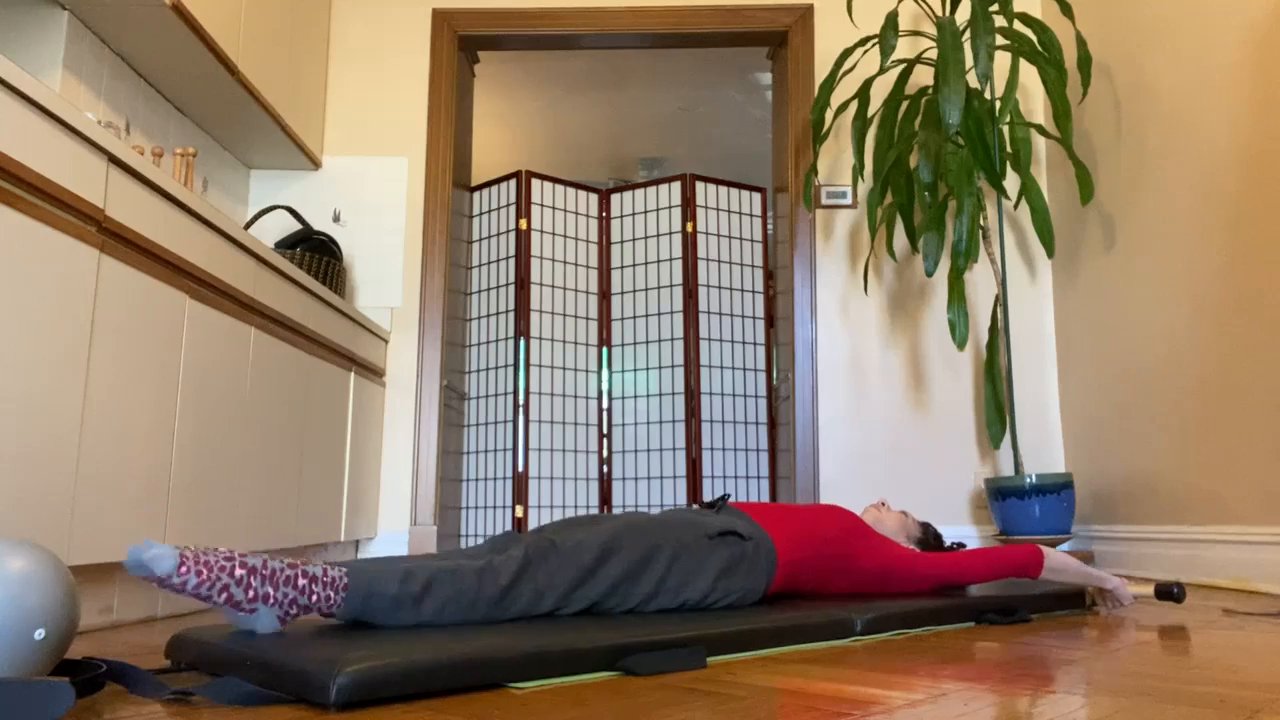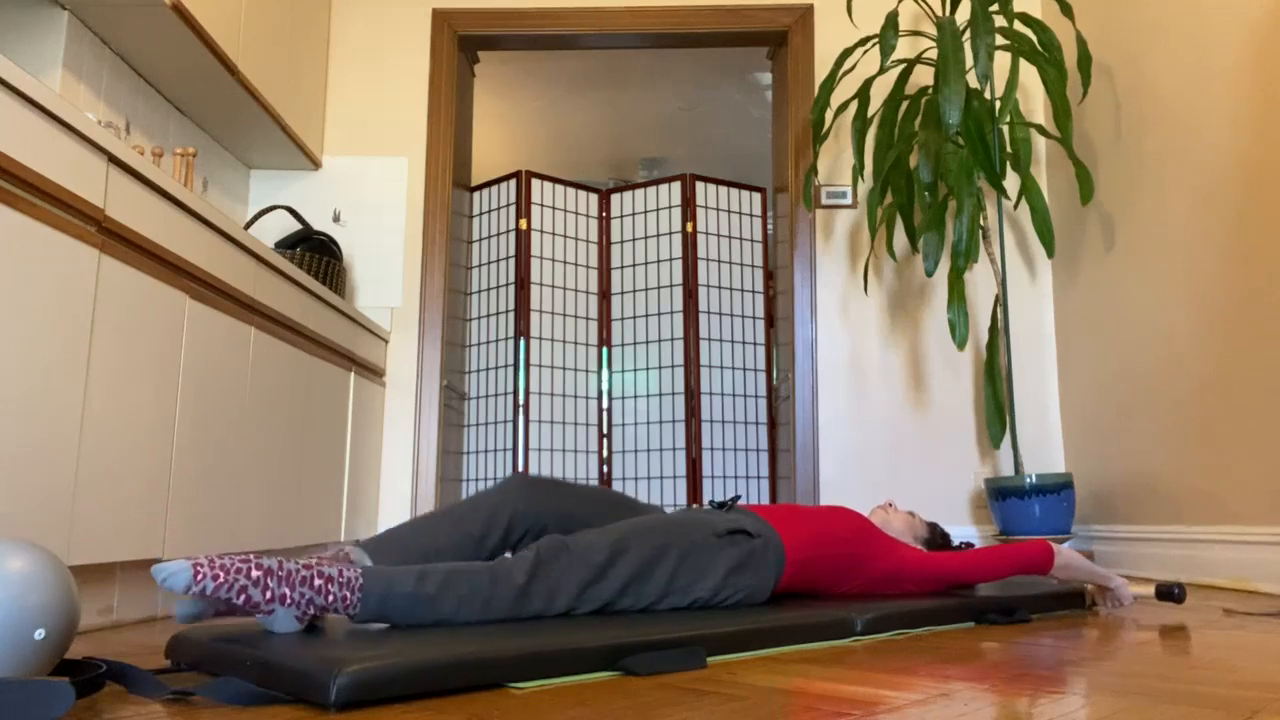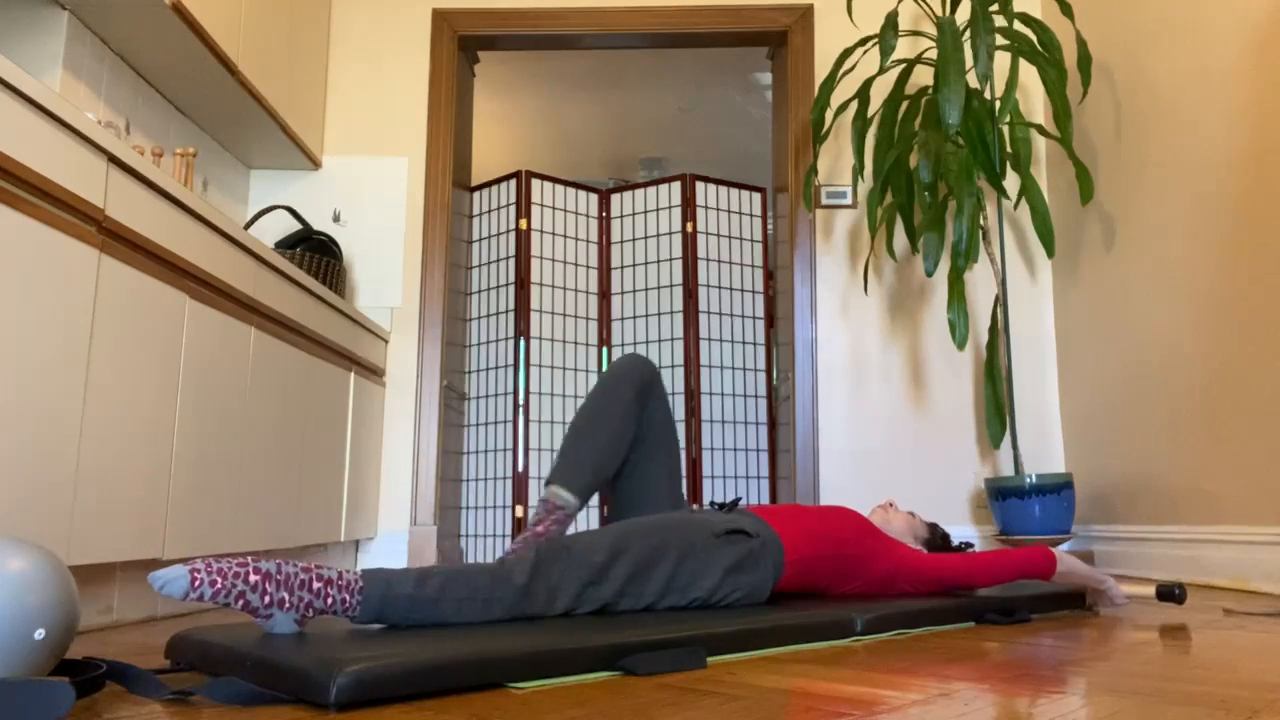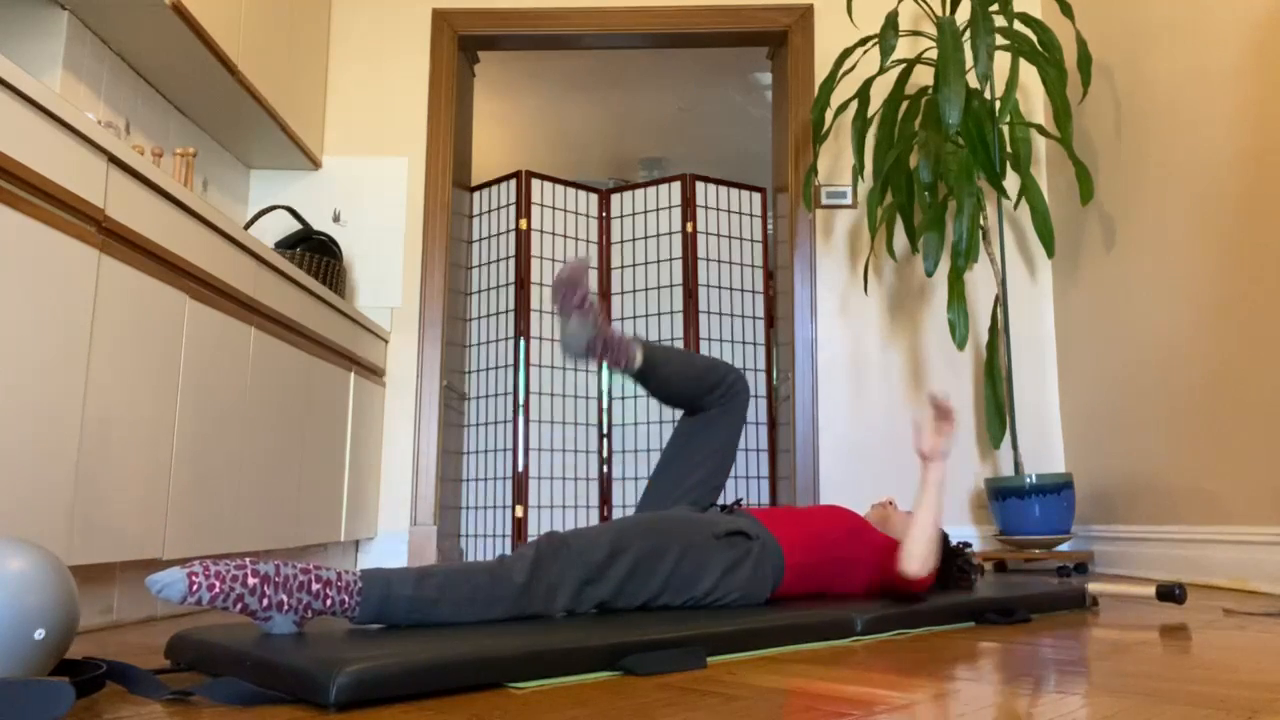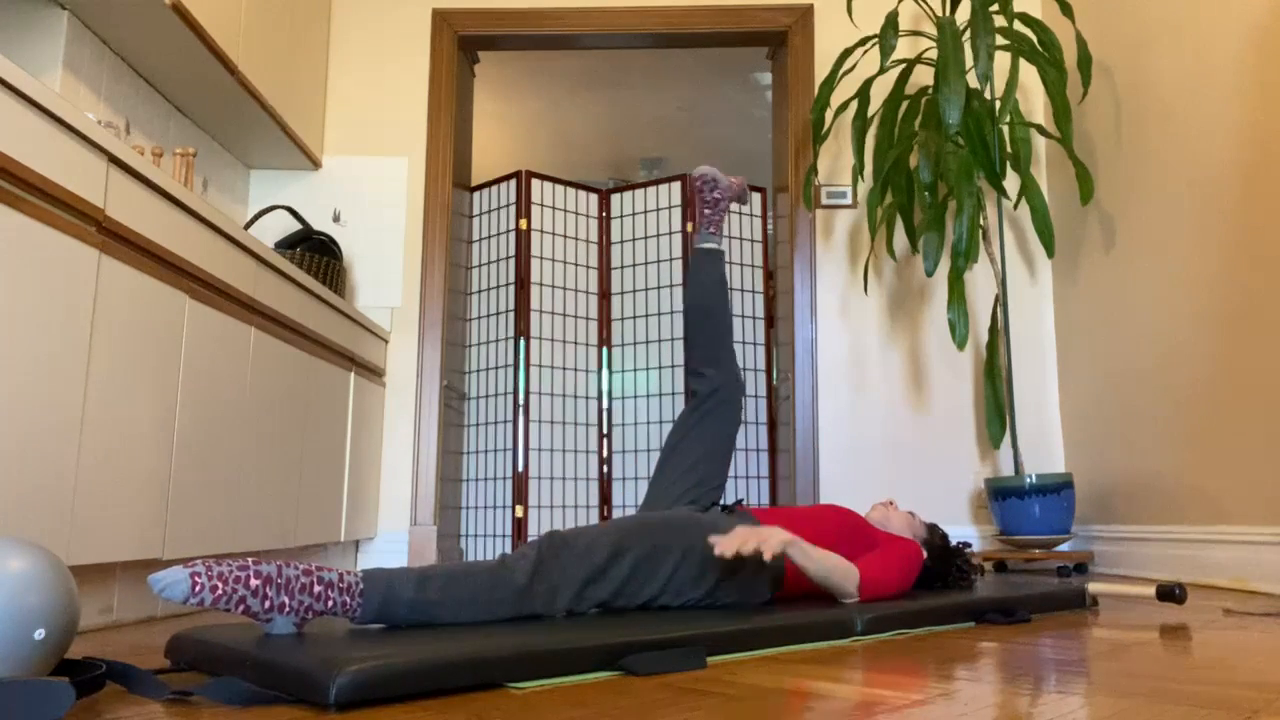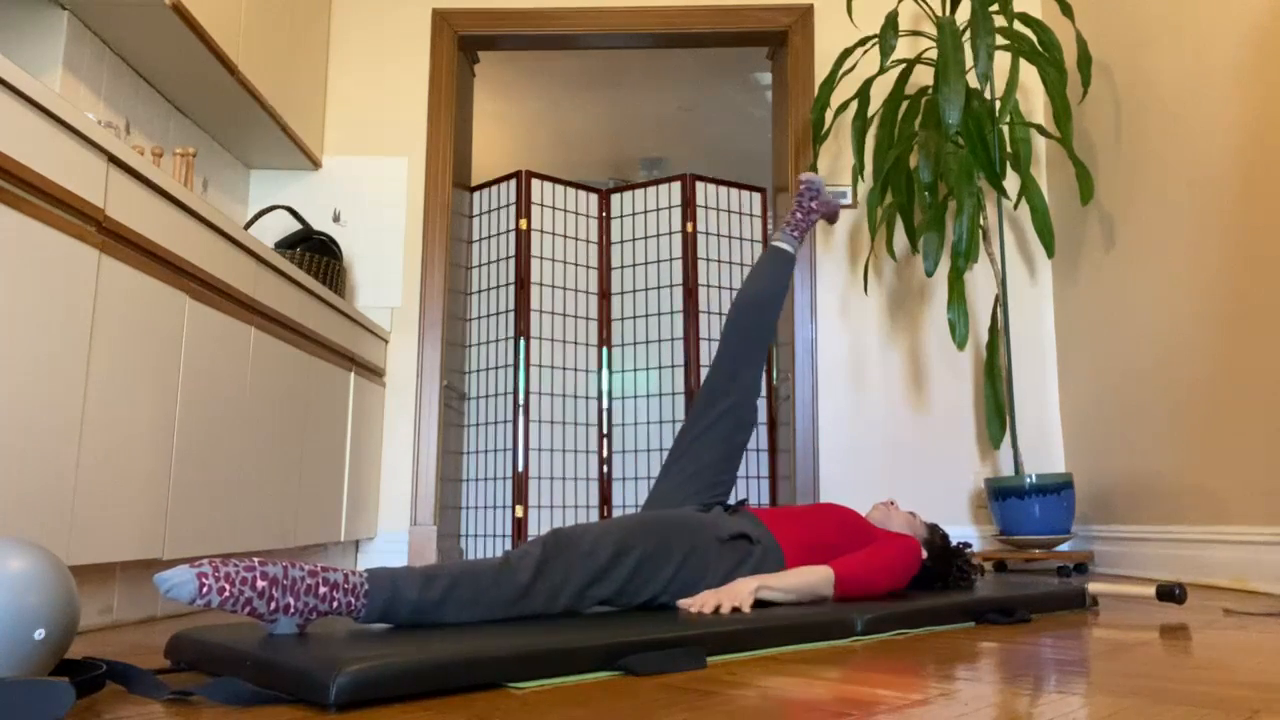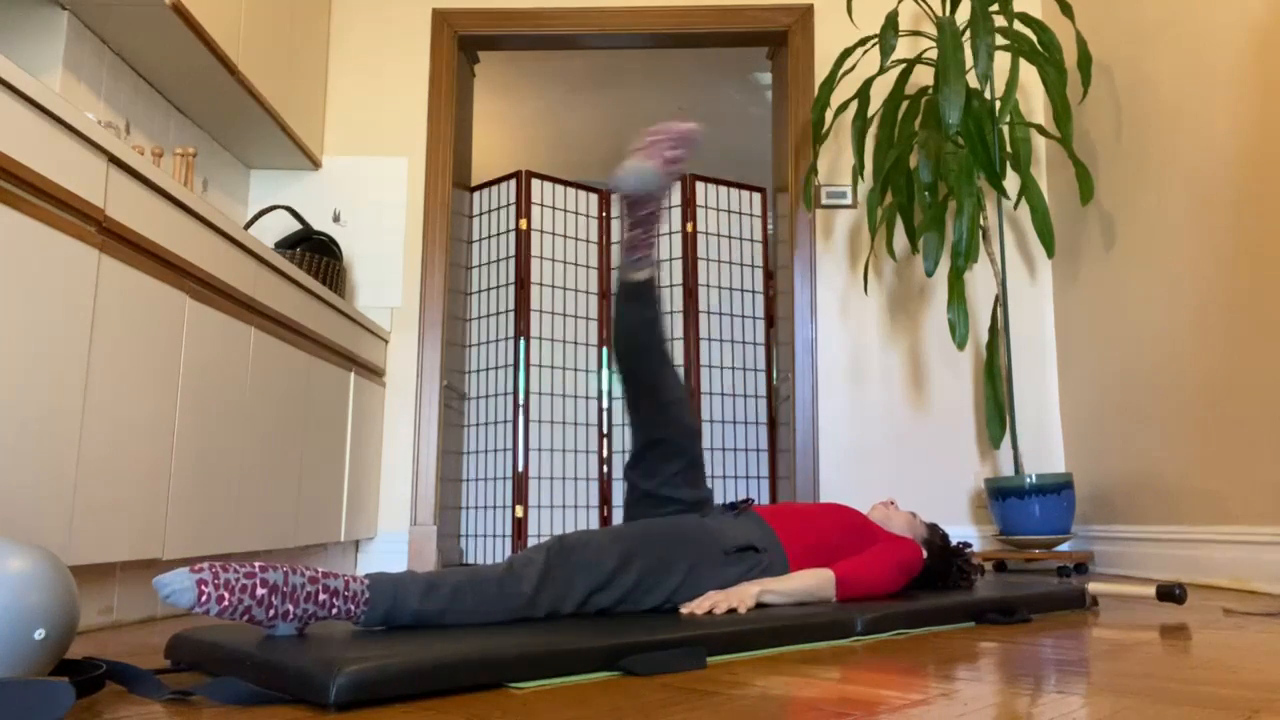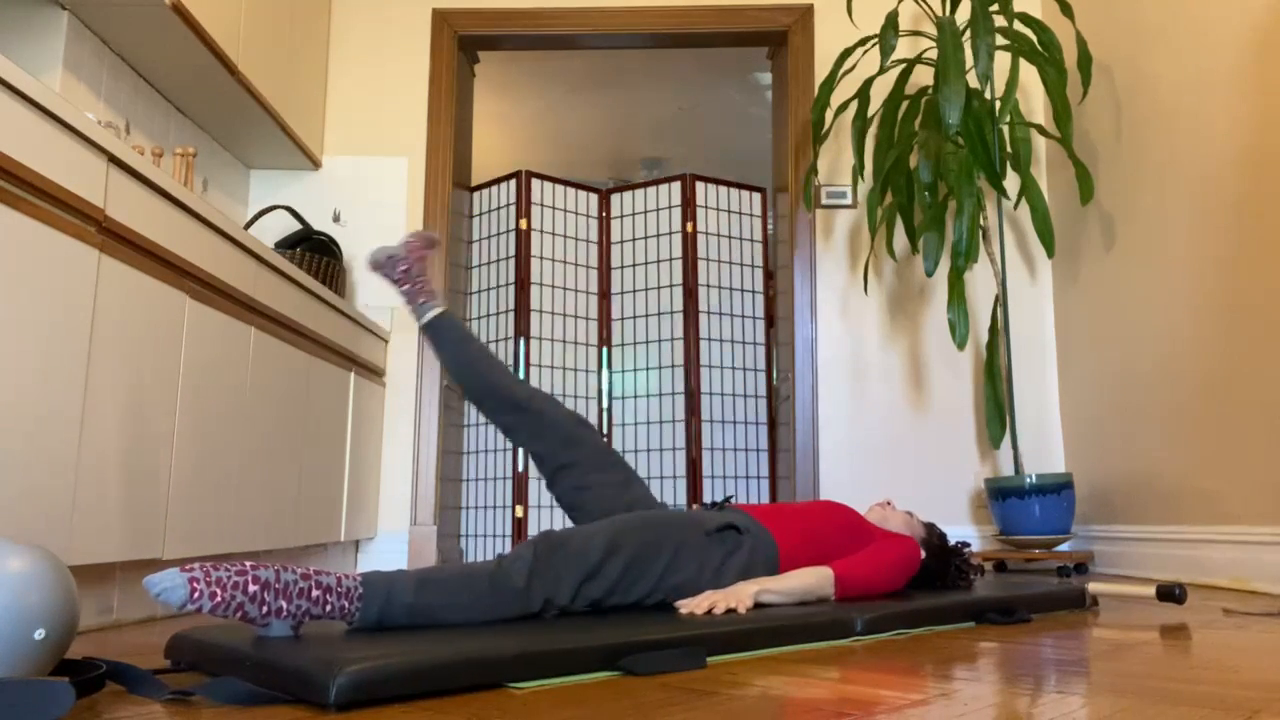
dt=0.5s
person 1, frame 1
left shoulder: (900, 563)
right shoulder: (852, 538)
left elbow: (992, 560)
left wrist: (1078, 568)
left hip: (725, 556)
right hip: (705, 533)
left knee: (500, 588)
right knee: (505, 558)
left ankle: (289, 586)
right ankle: (281, 585)
person 1, frame 2
left shoulder: (906, 561)
right shoulder: (861, 537)
left elbow: (999, 560)
left wrist: (1084, 566)
left hip: (734, 558)
right hip: (703, 532)
left knee: (520, 585)
right knee: (524, 501)
left ankle: (311, 589)
right ankle: (339, 568)
person 1, frame 3
left shoulder: (904, 564)
right shoulder: (850, 533)
left elbow: (995, 564)
left wrist: (1074, 572)
left hip: (731, 559)
right hip: (693, 532)
left knee: (526, 588)
right knee: (632, 378)
left ankle: (303, 589)
right ankle: (553, 526)
person 1, frame 4
left shoulder: (885, 560)
right shoulder: (846, 531)
left elbow: (921, 568)
left wrist: (936, 469)
left hip: (733, 559)
right hip: (704, 536)
left knee: (538, 582)
right knee: (725, 388)
left ankle: (312, 592)
right ankle: (606, 341)
person 1, frame 5
left shoulder: (898, 559)
right shoulder: (852, 531)
left elbow: (848, 584)
left wrist: (781, 540)
left hip: (726, 559)
right hip: (704, 531)
left knee: (539, 579)
right knee: (716, 383)
left ankle: (308, 591)
person 1, frame 6
left shoulder: (897, 555)
right shoulder: (858, 534)
left elbow: (837, 579)
left wrist: (758, 584)
left hip: (725, 554)
right hip: (700, 526)
left knee: (542, 576)
right knee: (735, 374)
left ankle: (315, 592)
person 1, frame 7
left shoulder: (901, 556)
right shoulder: (852, 526)
left elbow: (843, 581)
left wrist: (763, 589)
left hip: (733, 556)
right hip: (704, 526)
left knee: (553, 578)
right knee: (660, 409)
left ankle: (316, 594)
person 1, frame 8
left shoulder: (896, 554)
right shoulder: (851, 528)
left elbow: (843, 579)
left wrist: (758, 587)
left hip: (724, 555)
right hip: (701, 530)
left knee: (545, 573)
right knee: (556, 433)
left ankle: (309, 596)
right ankle: (423, 299)
